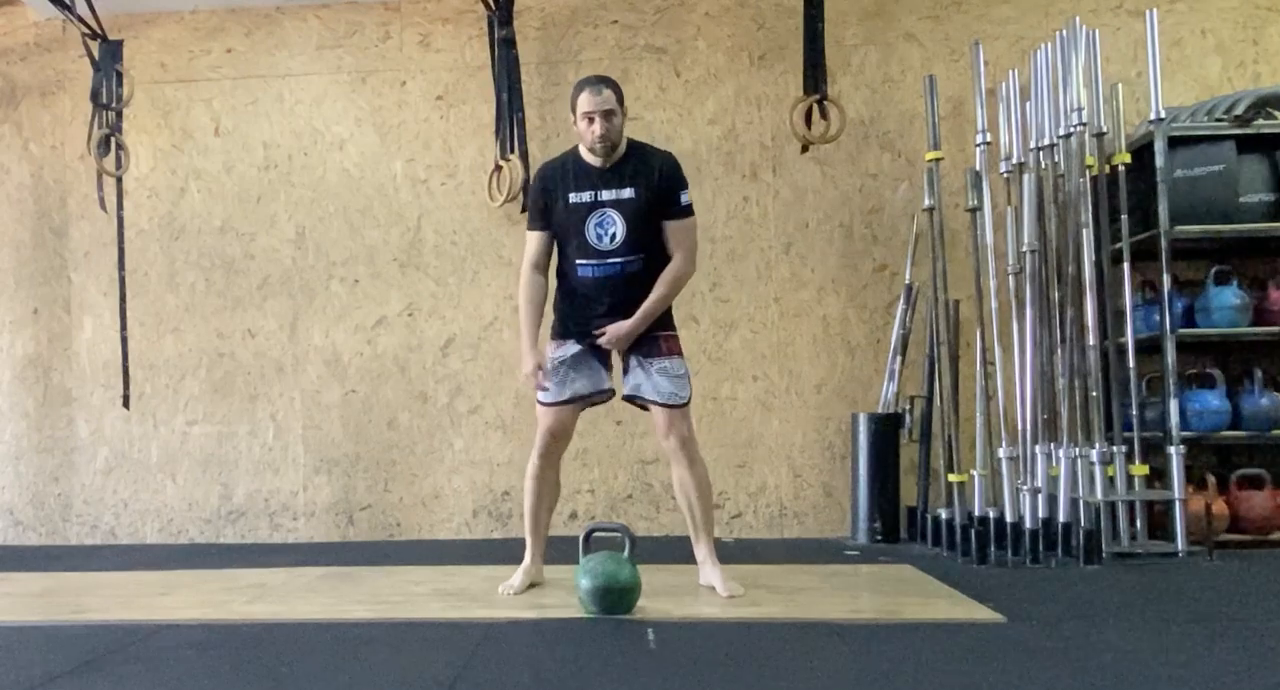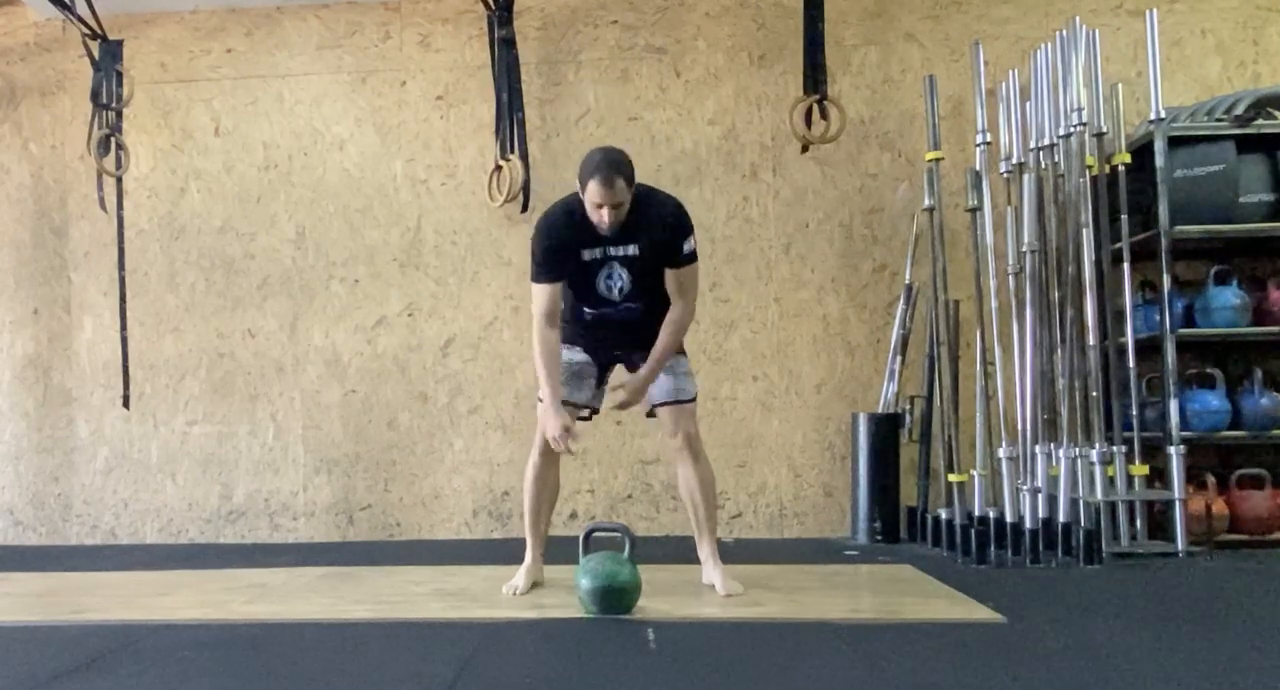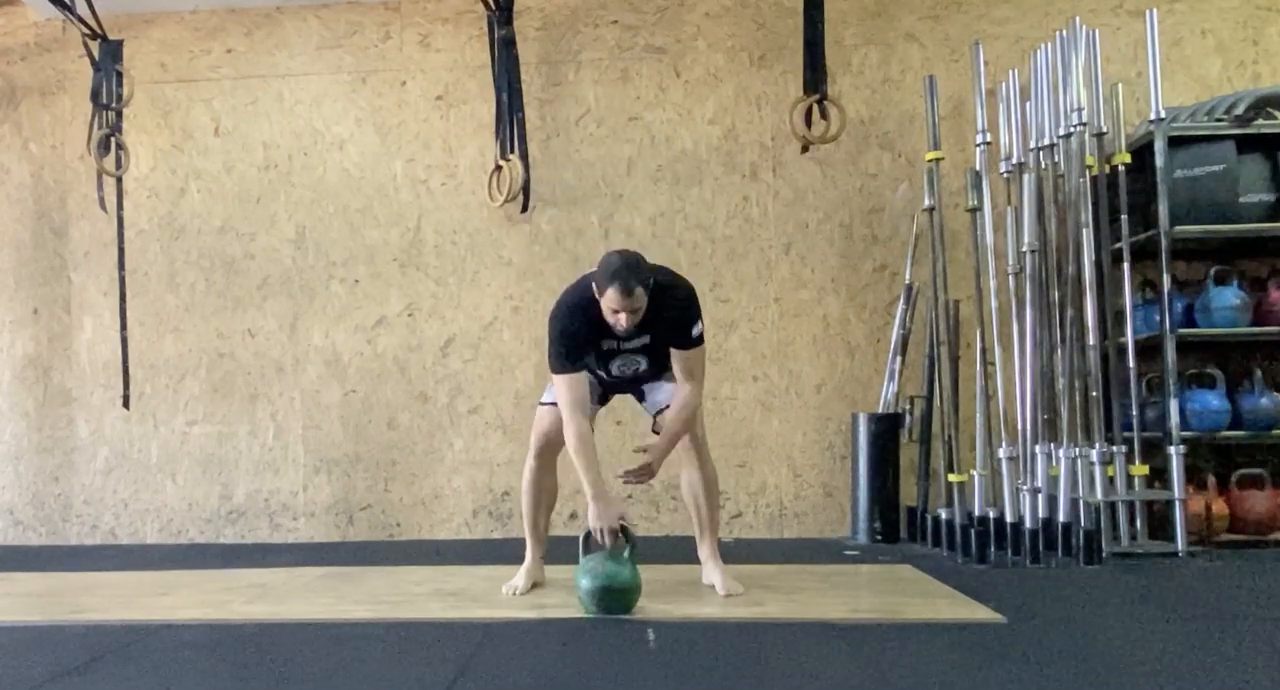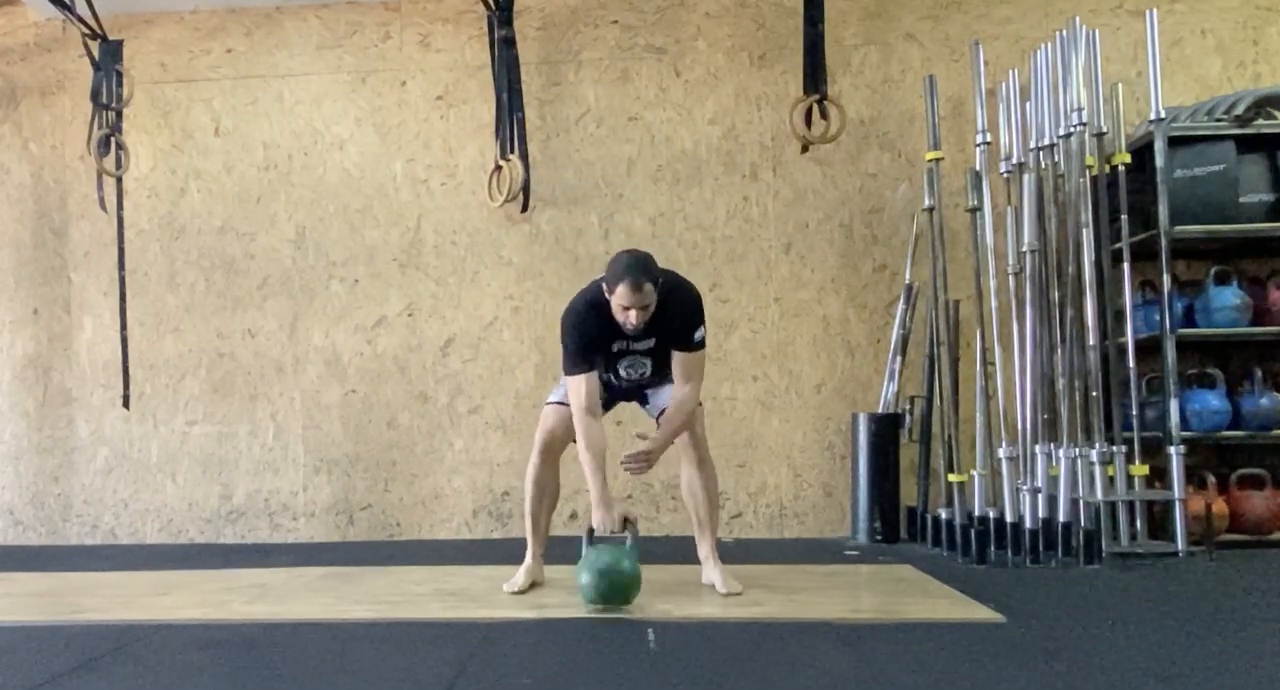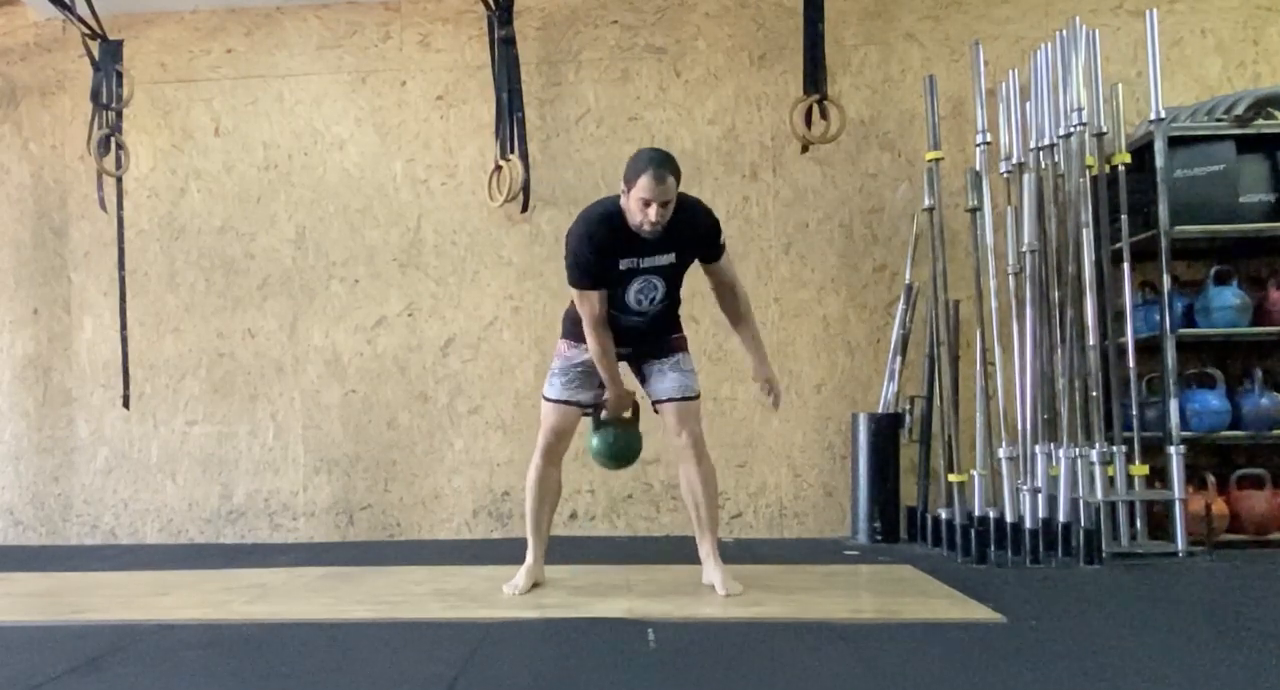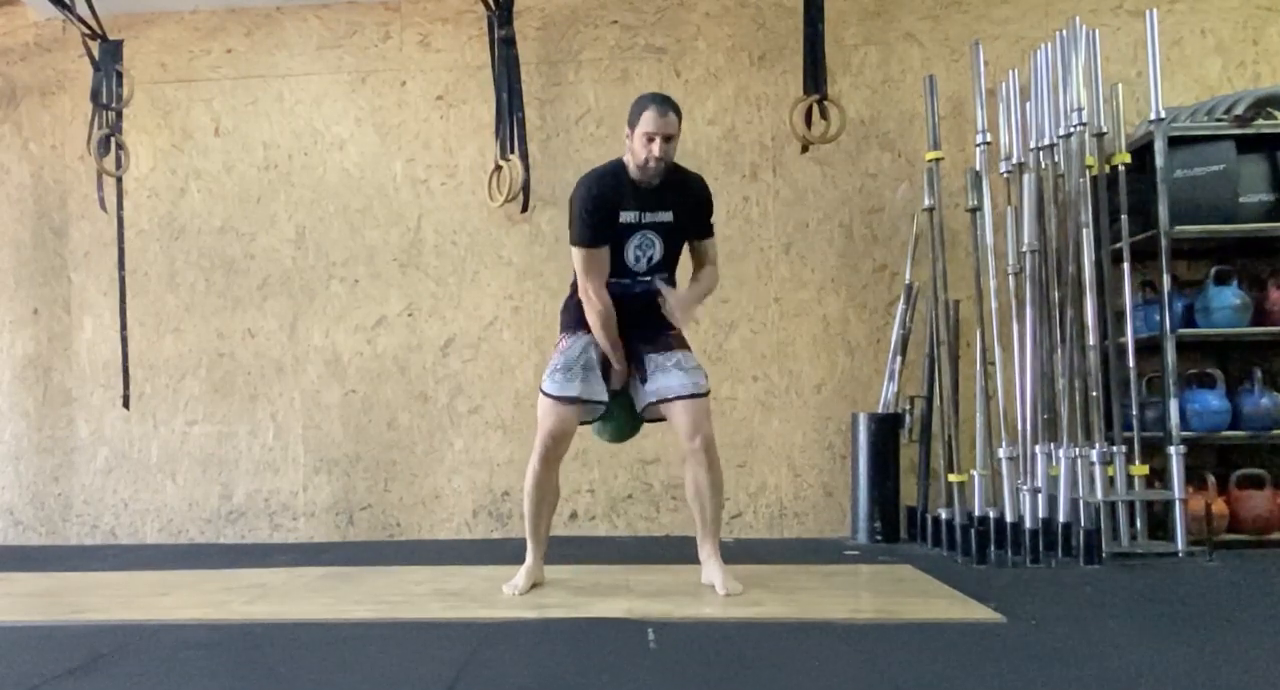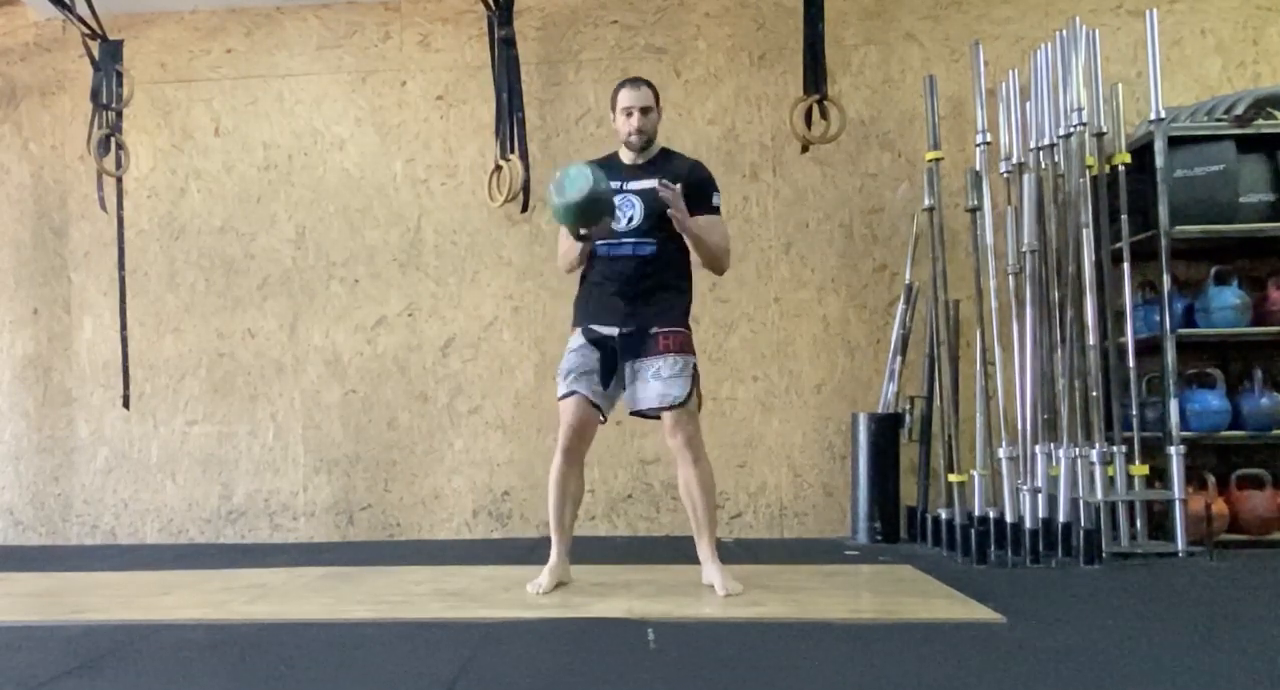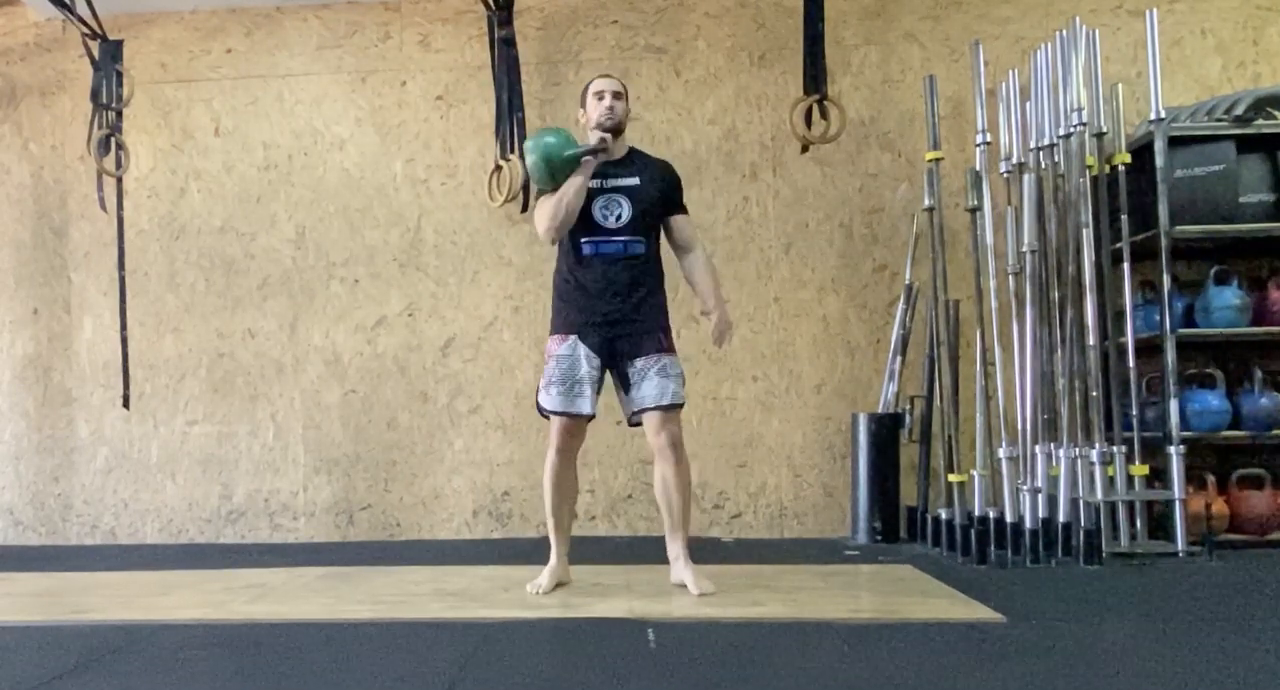
dt=0.4s
person 1, frame 1
left shoulder: (660, 169)
right shoulder: (550, 179)
left elbow: (684, 258)
right elbow: (534, 269)
left wrist: (636, 324)
right wrist: (529, 344)
left hip: (646, 326)
right hip: (574, 330)
left knee: (679, 437)
right knee: (549, 439)
left ankle: (708, 562)
right ankle: (532, 562)
person 1, frame 2
left shoulder: (667, 215)
right shoulder: (554, 226)
left elbow: (683, 303)
right elbow: (545, 320)
left wrist: (645, 374)
right wrist: (553, 407)
left hip: (653, 338)
right hip: (582, 338)
left knee: (685, 437)
right knee: (546, 438)
left ankle: (711, 561)
right ankle: (532, 561)
person 1, frame 3
left shoulder: (677, 296)
right shoulder: (569, 312)
left elbow: (691, 385)
right elbow: (574, 415)
left wrist: (660, 452)
right wrist: (598, 497)
left hip: (657, 368)
right hip: (590, 371)
left knee: (694, 439)
right knee: (542, 443)
left ankle: (711, 561)
right ankle: (533, 562)
person 1, frame 4
left shoulder: (683, 299)
right shoulder: (581, 315)
left elbow: (689, 388)
right elbow: (587, 413)
left wrist: (658, 445)
right wrist: (600, 500)
left hip: (661, 375)
right hip: (596, 377)
left knee: (695, 440)
right knee: (546, 442)
left ankle: (711, 562)
right ankle: (532, 562)
person 1, frame 5
left shoulder: (696, 220)
right shoulder: (590, 230)
left elbow: (725, 284)
right elbow: (593, 321)
left wrist: (758, 355)
right wrist: (615, 389)
left hip: (660, 336)
right hip: (591, 338)
left knee: (689, 439)
right knee: (550, 440)
left ankle: (712, 562)
right ankle: (533, 562)
person 1, frame 6
left shoulder: (692, 192)
right shoulder: (595, 189)
left elbow: (707, 264)
right elbow: (591, 285)
left wrist: (689, 298)
right wrist: (616, 358)
left hip: (658, 334)
right hip: (590, 332)
left knee: (699, 438)
right knee: (547, 444)
left ankle: (712, 562)
right ankle: (532, 563)
person 1, frame 7
left shoulder: (690, 174)
right shoulder: (593, 174)
left elbow: (719, 261)
right elbow: (568, 260)
left wrist: (687, 220)
right wrist: (581, 240)
left hip: (660, 326)
right hip: (595, 325)
left knee: (685, 439)
right knee: (570, 438)
left ankle: (711, 563)
right ankle: (557, 560)
person 1, frame 8
left shoulder: (658, 174)
right shoulder: (563, 170)
left elbow: (688, 248)
right elbow: (550, 229)
left wrist: (715, 302)
right wrist: (588, 162)
left hip: (645, 327)
right hip: (577, 327)
left knee: (667, 437)
right knee: (563, 439)
left ankle: (680, 559)
right ankle: (558, 560)
